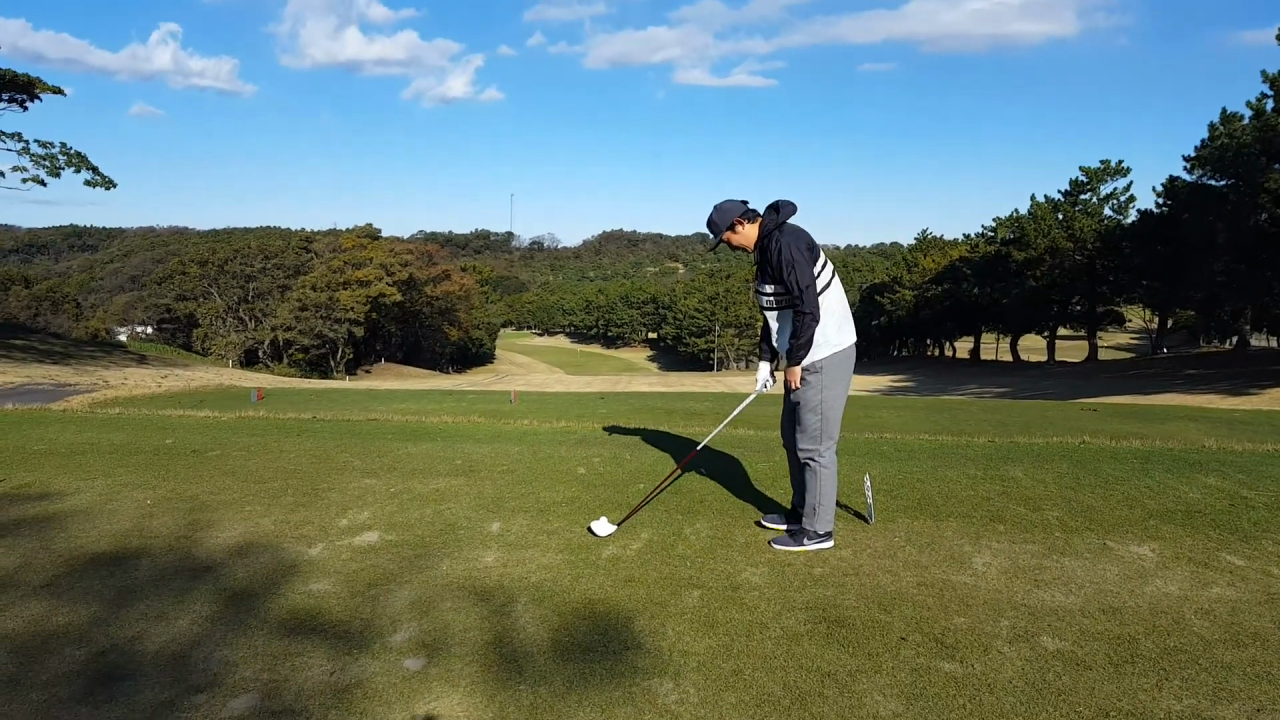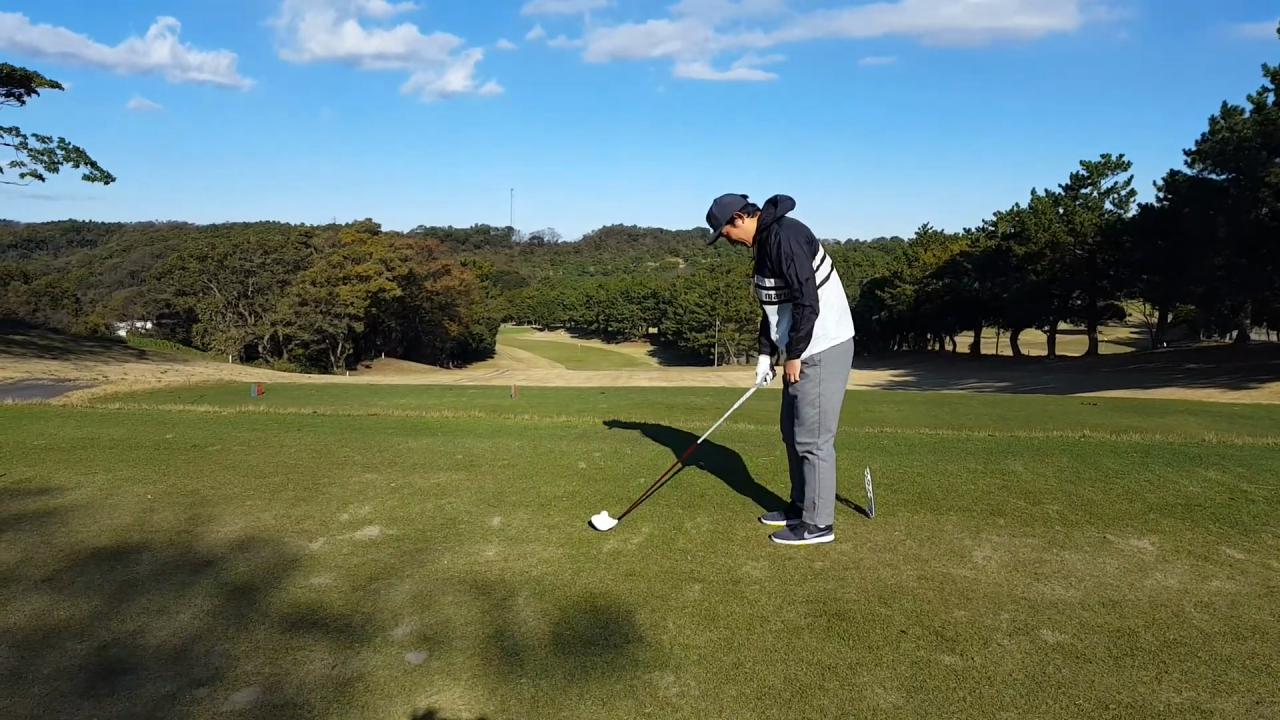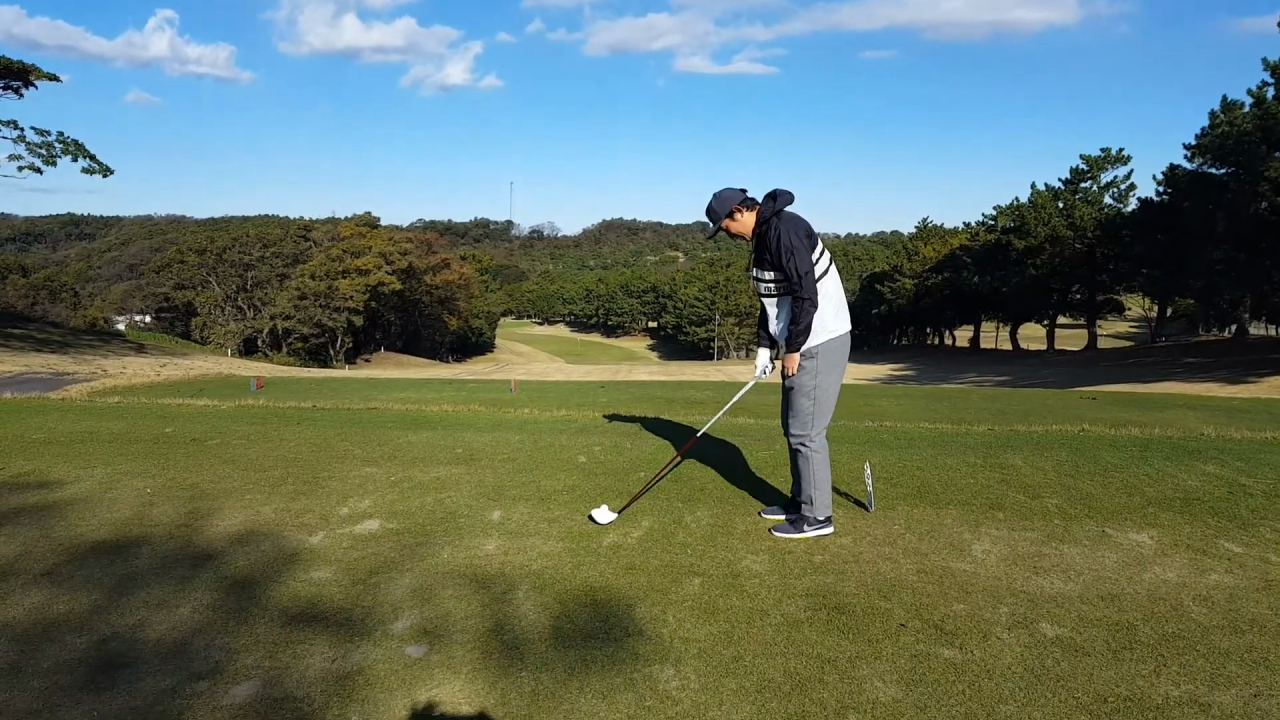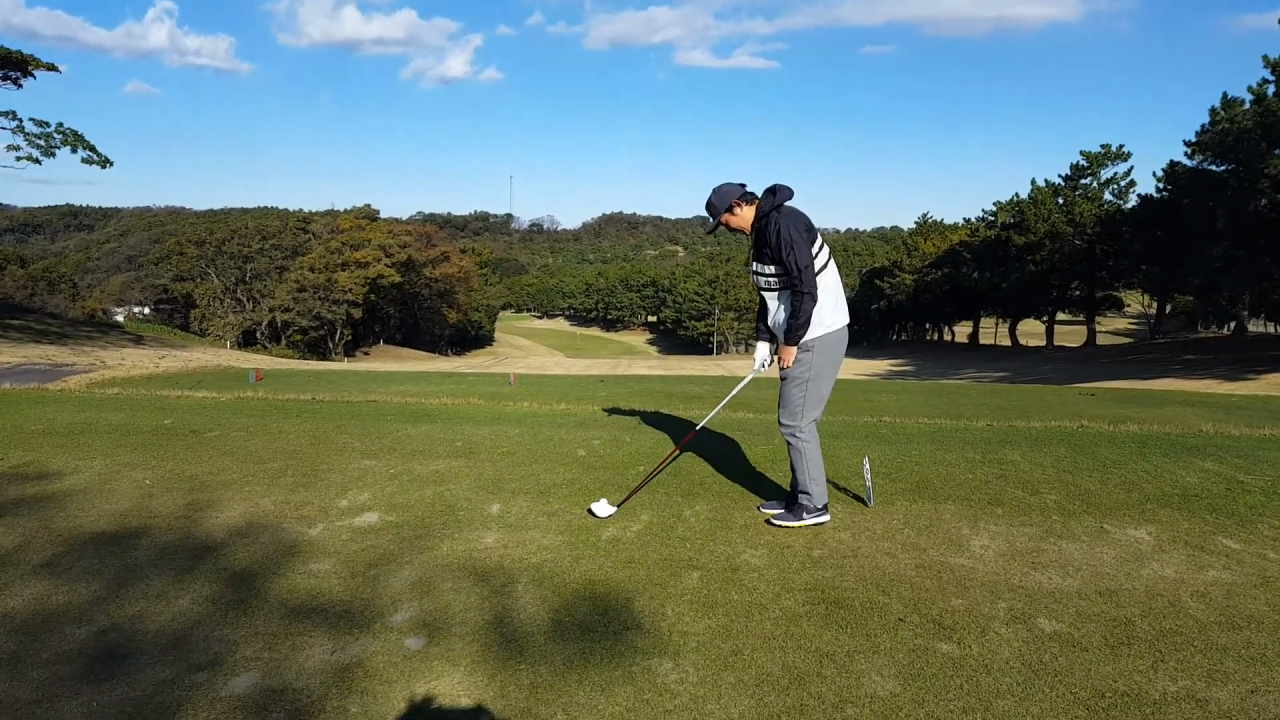
dt=0.1s
person 1, frame 1
left shoulder: (786, 242)
right shoulder: (766, 247)
left elbow: (808, 309)
right elbow: (774, 311)
left wrist: (794, 361)
right wrist: (767, 360)
left hip: (823, 357)
right hip: (805, 356)
left knee: (815, 446)
right knee: (793, 438)
left ankle: (817, 530)
right ankle: (801, 513)
person 1, frame 2
left shoulder: (785, 236)
right shoulder: (765, 241)
left elbow: (807, 302)
right elbow: (773, 305)
left wrist: (793, 354)
right wrist: (766, 354)
left hip: (821, 350)
right hip: (804, 350)
left knee: (813, 439)
right knee: (793, 432)
left ankle: (818, 523)
right ankle: (800, 508)
person 1, frame 3
left shoulder: (784, 229)
right shoulder: (764, 236)
left elbow: (807, 295)
right elbow: (771, 299)
left wrist: (792, 348)
right wrist: (765, 347)
left hip: (818, 343)
right hip: (802, 343)
left knee: (806, 430)
right knee: (794, 426)
left ankle: (817, 516)
right ankle: (802, 502)
person 1, frame 4
left shoulder: (784, 224)
right shoulder: (763, 230)
left elbow: (806, 288)
right elbow: (770, 292)
left wrist: (790, 341)
right wrist: (764, 341)
left hip: (816, 336)
right hip: (800, 336)
left knee: (796, 420)
right knee: (792, 418)
left ankle: (813, 504)
right ankle: (800, 495)
